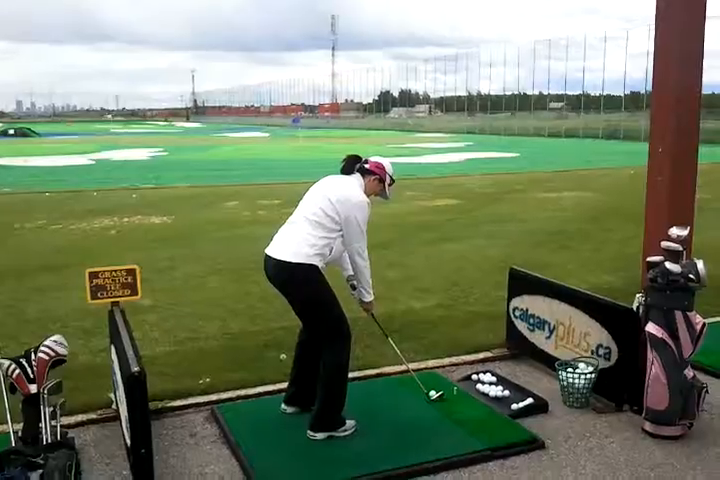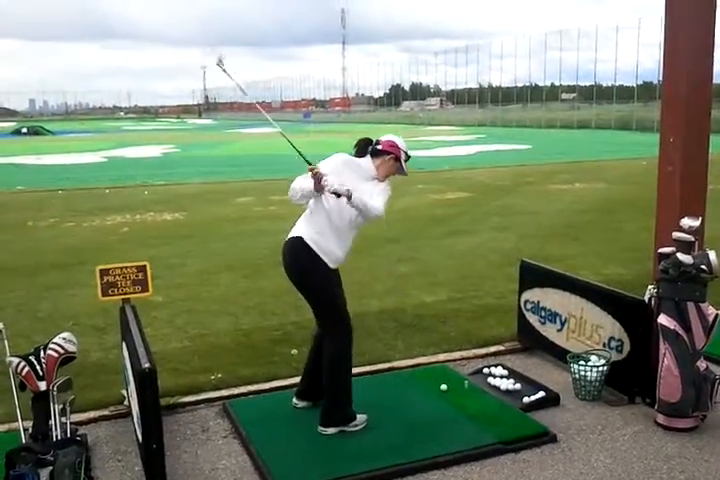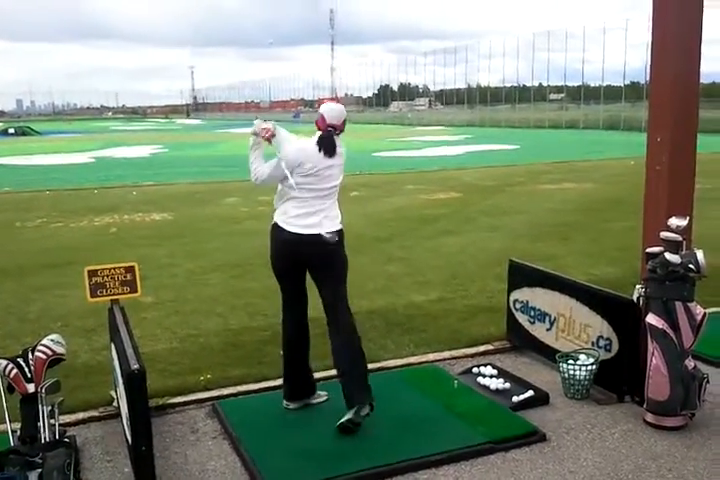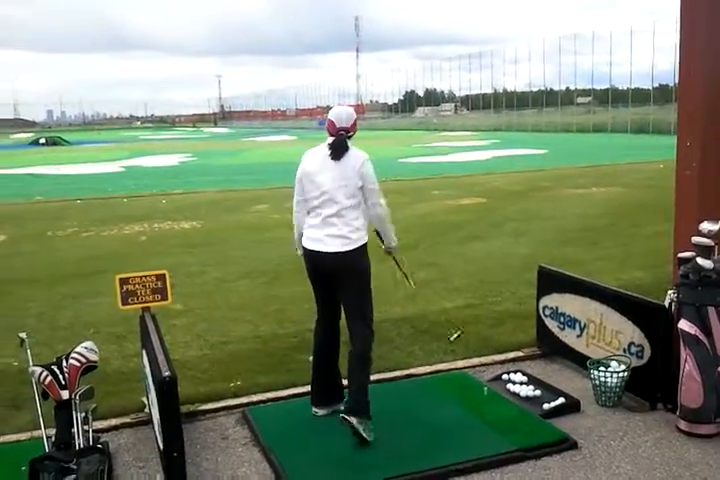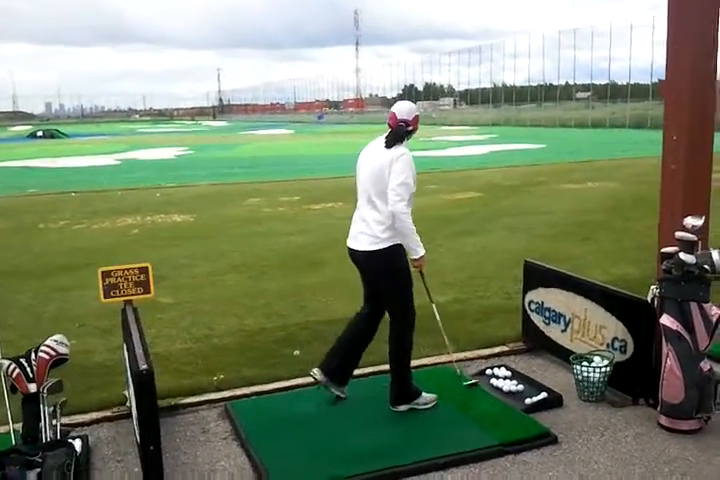
dt=1s
person 1, frame 1
left shoulder: (333, 182)
right shoulder: (357, 200)
right elbow: (358, 252)
left wrist: (350, 279)
right wrist: (366, 295)
left hip: (275, 259)
right hip: (298, 268)
left knee: (315, 326)
right knee: (337, 335)
left ankle: (298, 398)
right ankle: (326, 422)
person 1, frame 2
left shoulder: (382, 187)
right shoulder: (342, 163)
left elbow: (374, 210)
right elbow: (295, 194)
left wrist: (344, 191)
right wrist: (315, 184)
left hip: (328, 260)
right hip: (303, 251)
left knee: (331, 323)
right knee: (339, 328)
left ankle: (308, 392)
right ankle: (336, 416)
person 1, frame 3
left shoulder: (296, 150)
right shoulder: (338, 151)
left elbow: (260, 177)
left wrist: (258, 139)
right wrist: (272, 131)
left hip: (287, 238)
right hip: (327, 240)
left knee: (294, 313)
right knee: (339, 314)
left ankle: (297, 392)
right ankle: (359, 398)
person 1, frame 4
left shoulder: (309, 159)
right shoulder: (359, 159)
left elbow: (299, 209)
right elbow: (377, 207)
left wrist: (301, 244)
right wrist: (390, 241)
left hip: (315, 251)
right hip: (349, 253)
left knee: (326, 321)
right knee: (360, 327)
left ankle: (324, 397)
right ankle: (357, 409)
person 1, frame 5
left shoulder: (370, 150)
right shoulder: (400, 156)
right elbow: (398, 208)
right wrist: (417, 250)
left hip: (358, 242)
right hip: (384, 247)
left knee: (372, 308)
right knee: (402, 317)
left ankle: (332, 370)
right ankle: (403, 394)
